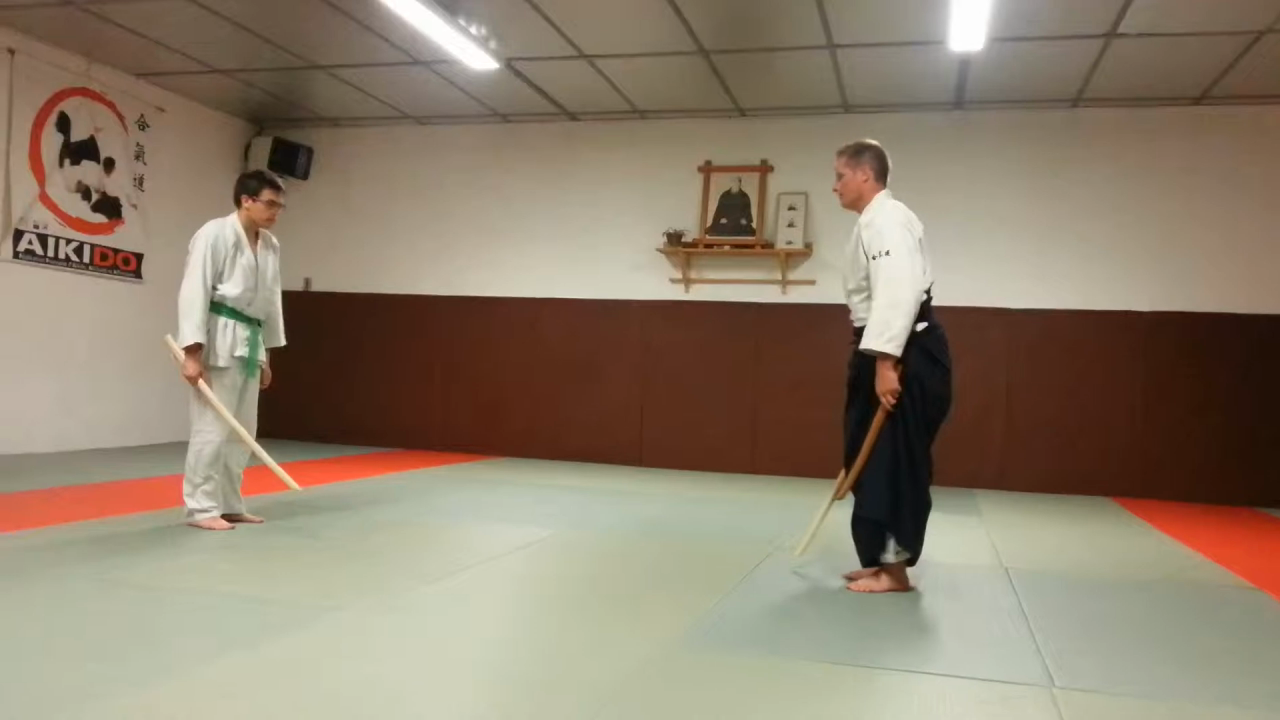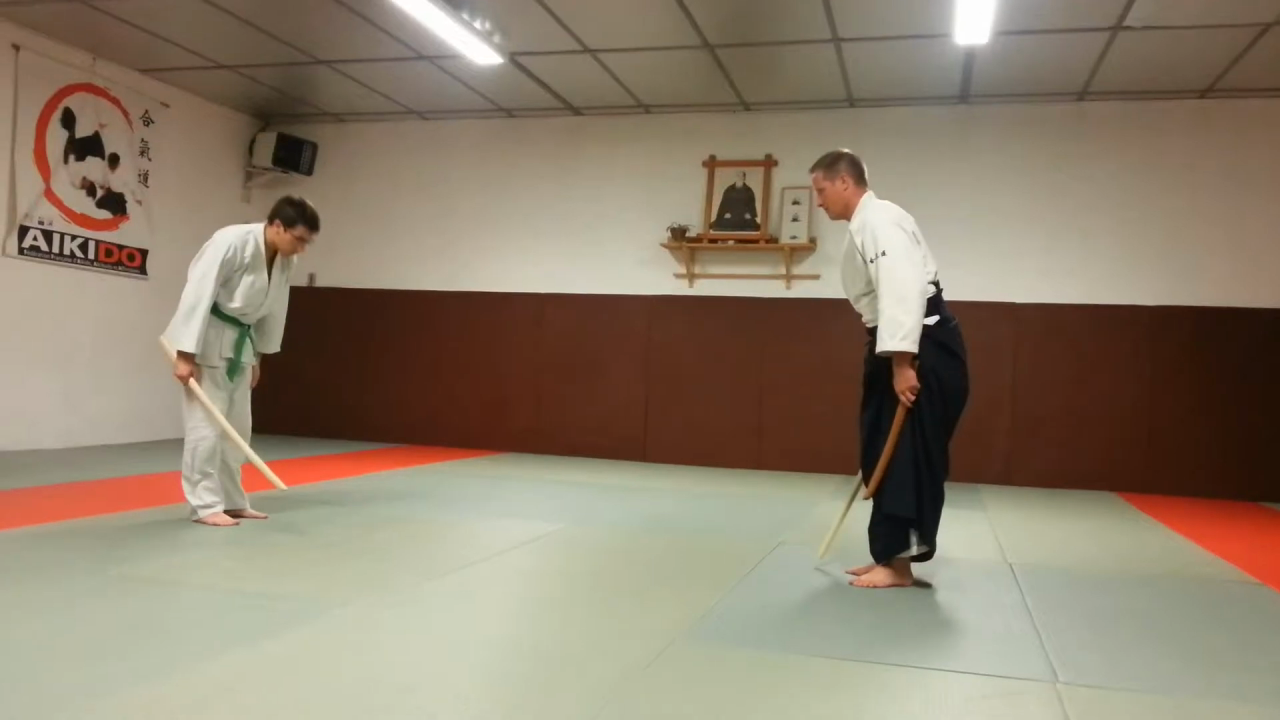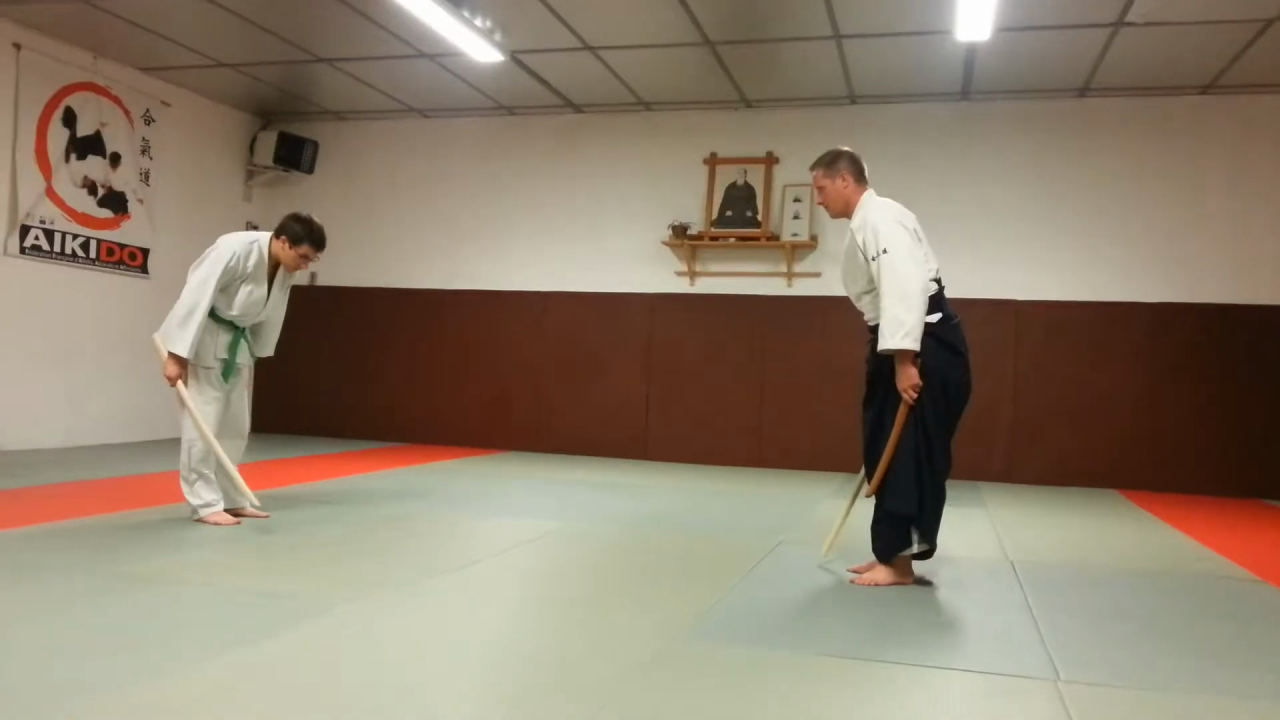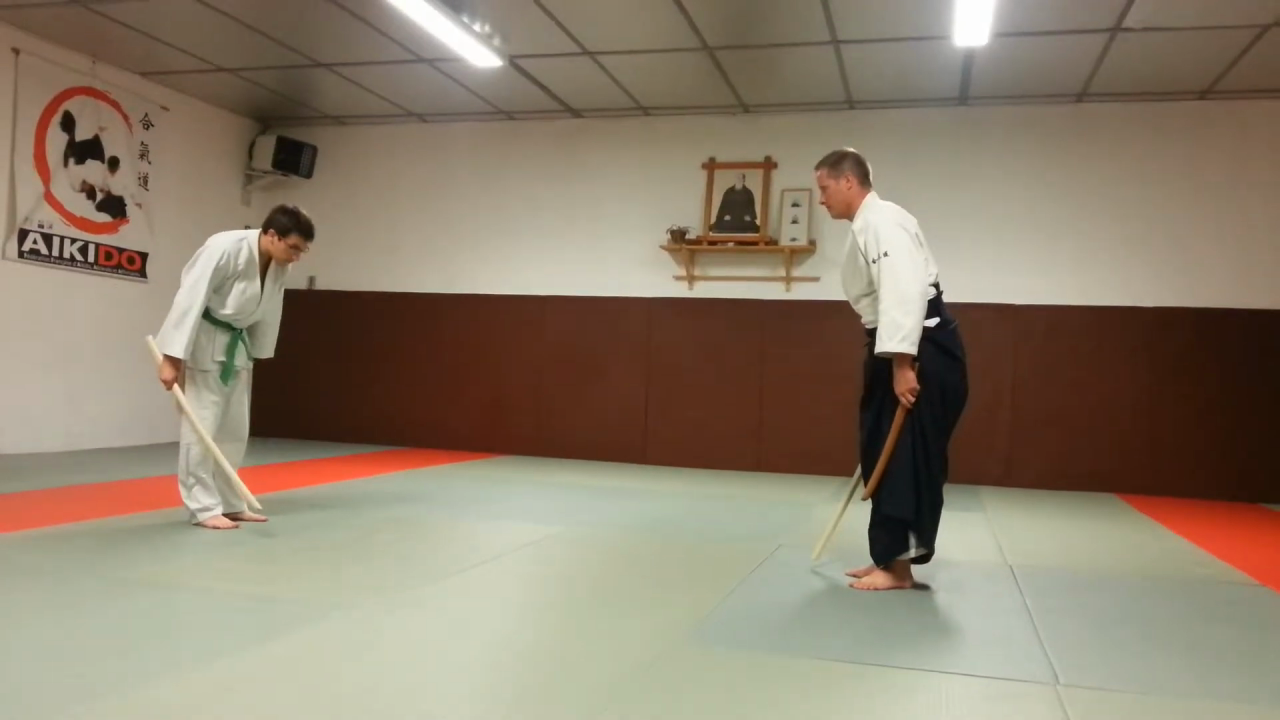
dt=0.3s
person 1, frame 1
left shoulder: (888, 219)
right shoulder: (874, 222)
left elbow: (898, 293)
left wrist: (887, 364)
left hip: (906, 356)
right hip: (889, 352)
left knee: (894, 459)
right knee: (873, 458)
left ankle: (892, 568)
right ankle: (883, 560)
person 1, frame 2
left shoulder: (879, 220)
right shoulder: (866, 225)
left elbow: (904, 291)
left wrist: (903, 363)
right wrist: (893, 359)
left hip: (923, 351)
right hip: (904, 348)
left knee: (908, 455)
right knee: (884, 454)
left ankle: (899, 563)
right ankle: (892, 555)
person 1, frame 3
left shoulder: (880, 217)
right shoulder: (865, 223)
left elbow: (906, 288)
left wrist: (906, 361)
right wrist: (895, 358)
left hip: (925, 348)
right hip: (907, 345)
left knee: (910, 453)
right knee: (888, 452)
left ankle: (900, 562)
right ankle: (892, 552)
person 1, frame 4
left shoulder: (882, 221)
right shoulder: (867, 227)
left elbow: (905, 293)
left wrist: (903, 364)
right wrist: (894, 361)
left hip: (921, 352)
right hip: (902, 350)
left knee: (907, 458)
right knee: (885, 456)
left ankle: (899, 565)
right ankle: (891, 557)
person 2, frame 1
left shoulder: (270, 245)
right shoulder: (214, 234)
right elbow: (195, 292)
left wrist: (266, 355)
right wrist: (192, 352)
left hip: (249, 343)
right hip: (218, 341)
left knee: (241, 430)
right knee: (212, 427)
left ankle: (228, 505)
right ankle: (202, 508)
person 2, frame 2
left shoulder: (285, 259)
right shoulder: (231, 242)
right elbow: (198, 295)
left wrist: (256, 357)
right wrist: (185, 355)
left hip: (239, 343)
right hip: (209, 341)
left knee: (238, 426)
right knee: (206, 423)
left ankle: (232, 500)
right ankle: (205, 503)
person 2, frame 3
left shoulder: (285, 267)
right shoulder: (235, 249)
right elbow: (195, 298)
left wrist: (252, 357)
right wrist: (176, 356)
left hip: (236, 344)
right hip: (203, 340)
left knee: (235, 426)
right knee: (203, 423)
left ankle: (230, 499)
right ankle: (205, 503)
person 2, frame 4
left shoulder: (279, 265)
right shoulder: (225, 248)
right elbow: (189, 300)
left wrist: (250, 359)
right wrist: (172, 358)
left hip: (234, 347)
right hip: (201, 344)
left knee: (235, 429)
right knee: (202, 426)
left ankle: (229, 503)
right ankle: (204, 507)
